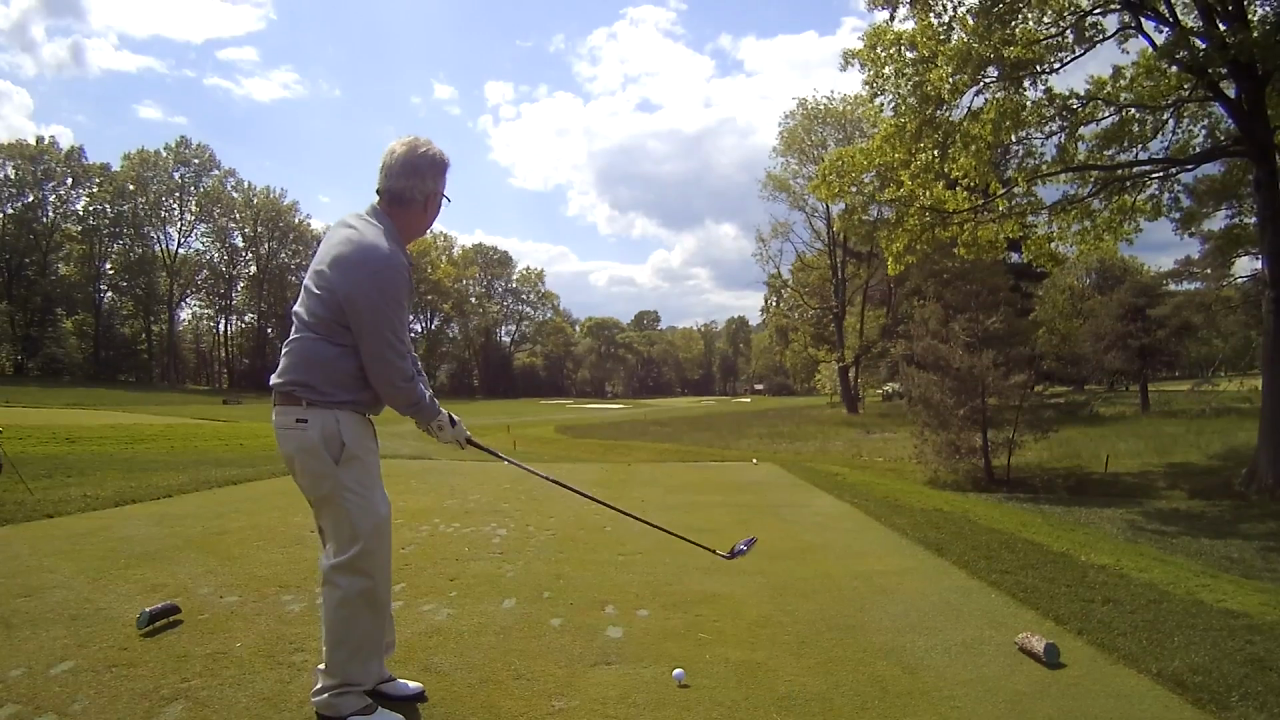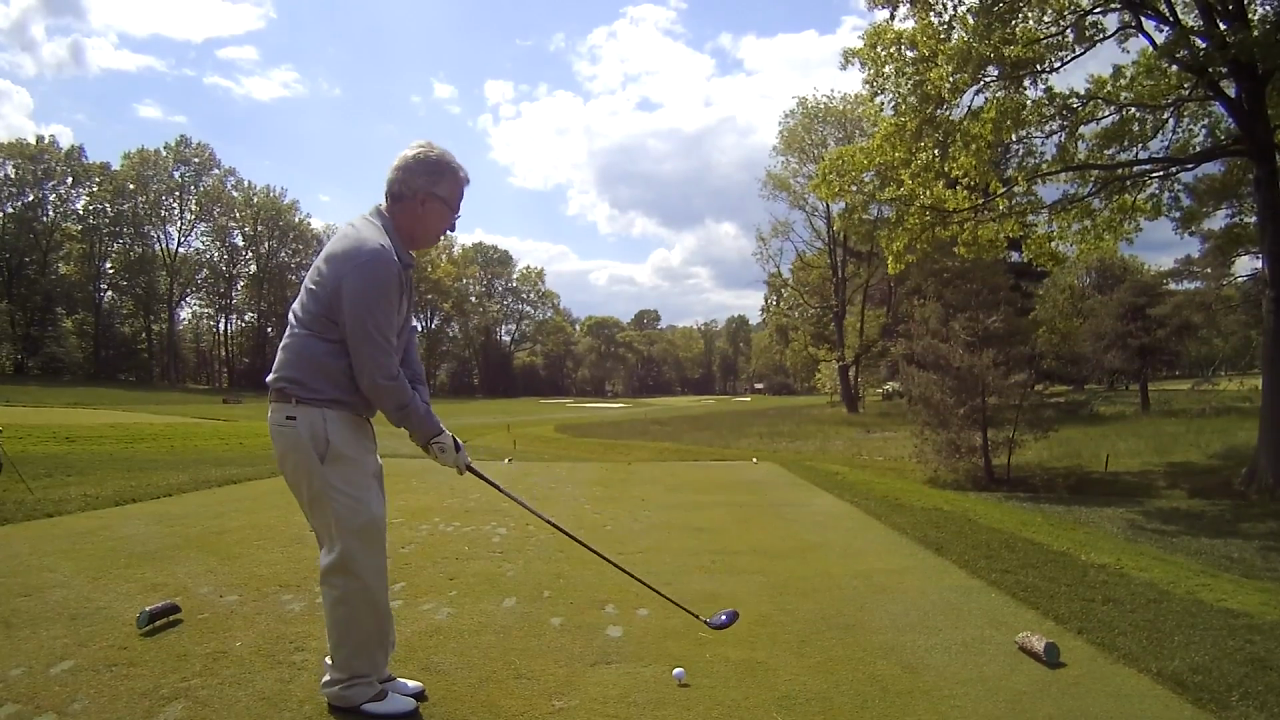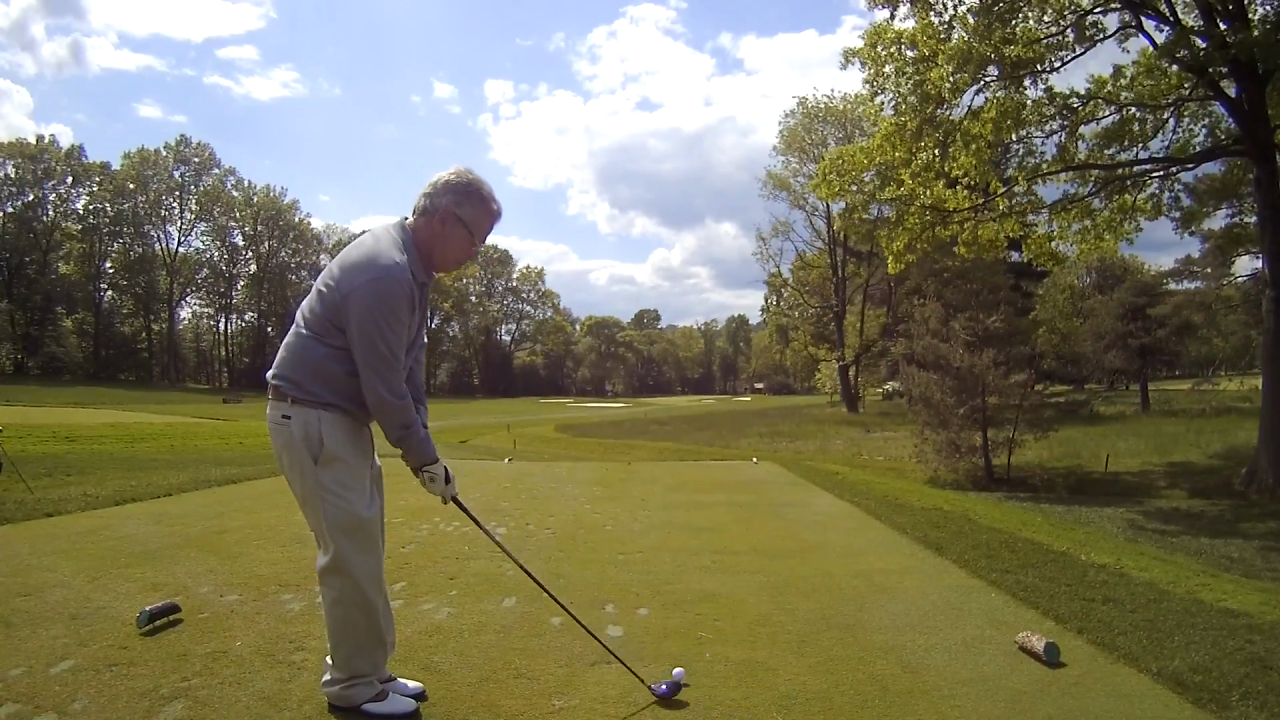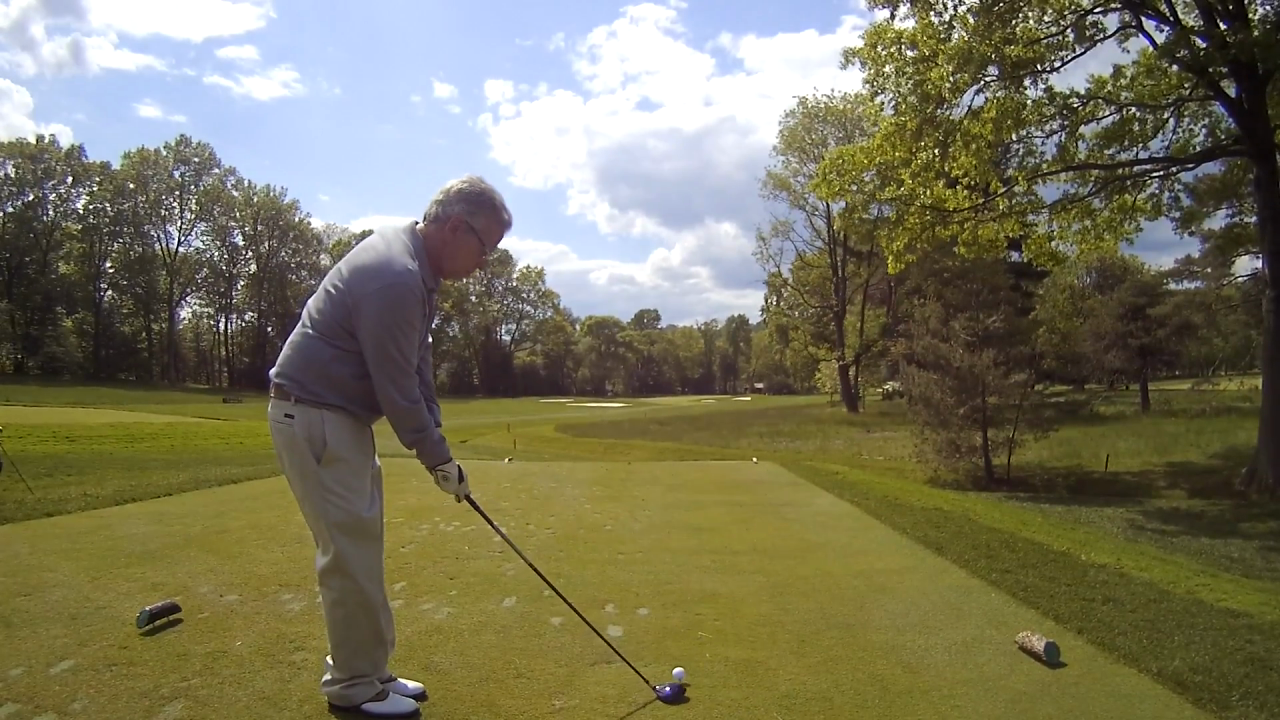
dt=0.4s
person 1, frame 1
left shoulder: (362, 234)
right shoulder: (378, 260)
left elbow: (394, 345)
right elbow: (391, 372)
left wrist: (429, 401)
right wrist: (432, 415)
left hip: (329, 414)
right hip: (323, 419)
left knee: (361, 545)
right knee: (360, 550)
left ankle: (365, 671)
person 1, frame 2
left shoulder: (382, 248)
right shoulder: (372, 258)
left elbow: (401, 347)
right elbow: (379, 374)
left wrist: (429, 418)
right wrist: (427, 431)
left hip: (335, 415)
right hip: (314, 416)
left knee: (360, 544)
right knee: (354, 548)
left ankle: (365, 668)
person 1, frame 3
left shoulder: (407, 263)
right shoulder: (384, 274)
left elbow: (409, 362)
right elbow: (384, 387)
left wrist: (422, 441)
right wrist: (423, 458)
left hip: (341, 415)
right hip: (312, 417)
left knee: (362, 545)
right knee: (350, 550)
left ankle: (365, 669)
person 1, frame 4
left shoulder: (413, 261)
right shoulder: (394, 278)
left elbow: (417, 364)
right elbow: (398, 388)
left wrist: (436, 441)
right wrist: (438, 458)
left hip: (339, 413)
right hip: (313, 415)
left knee: (361, 544)
right knee: (350, 549)
left ankle: (365, 669)
